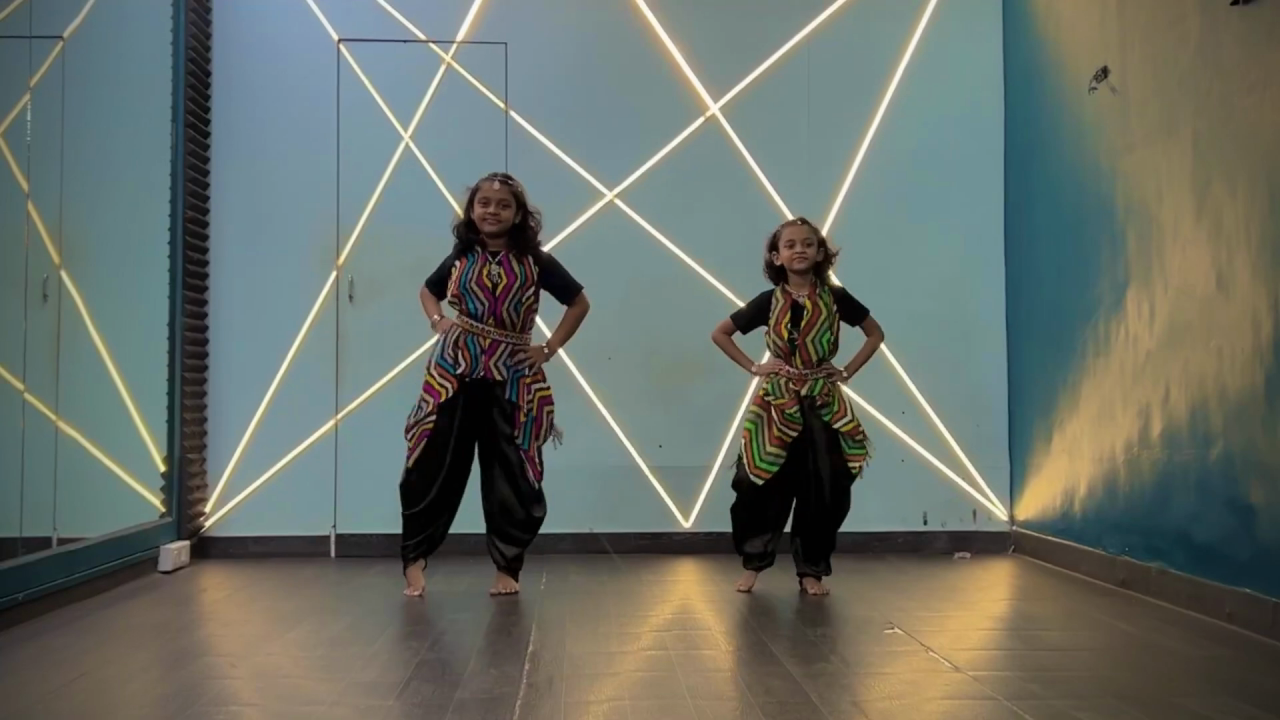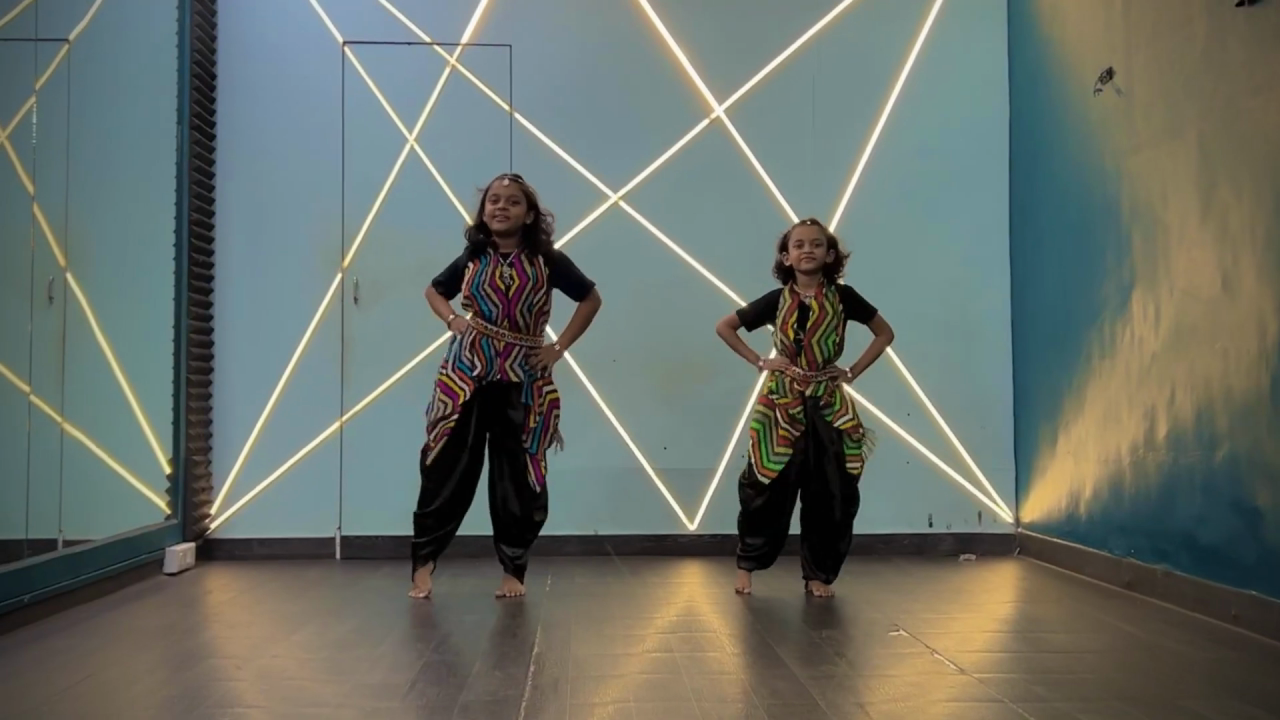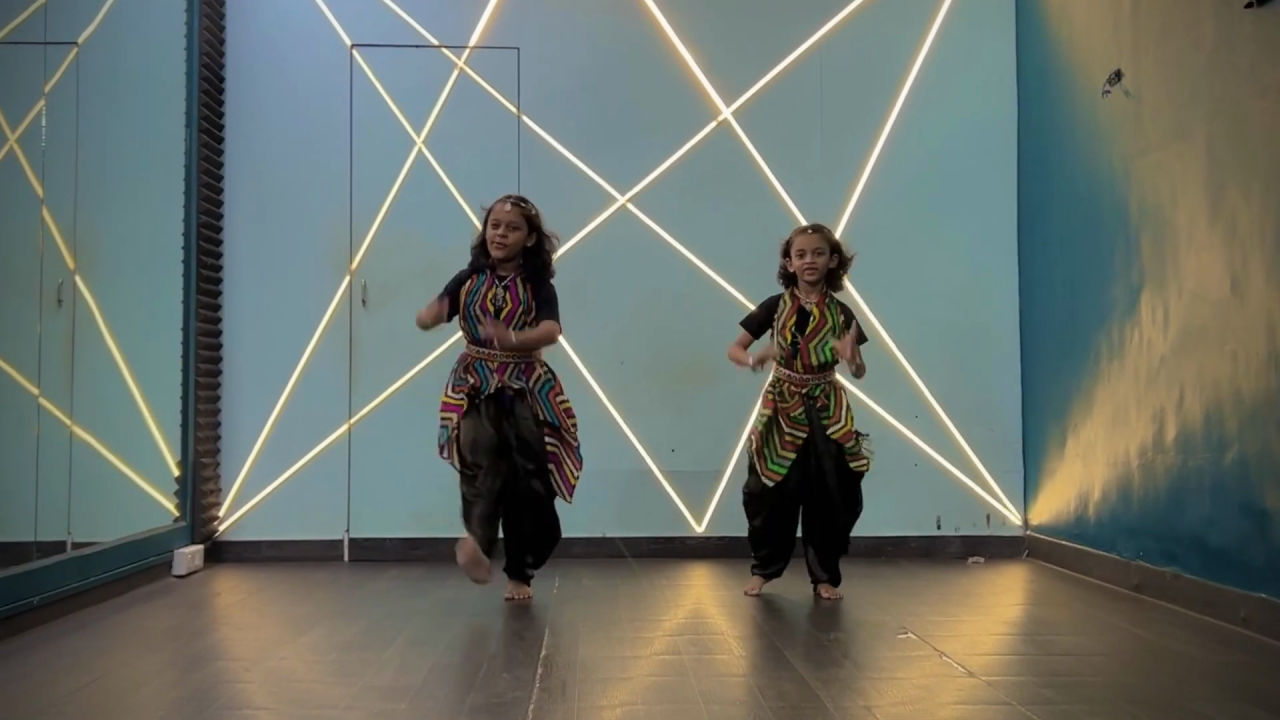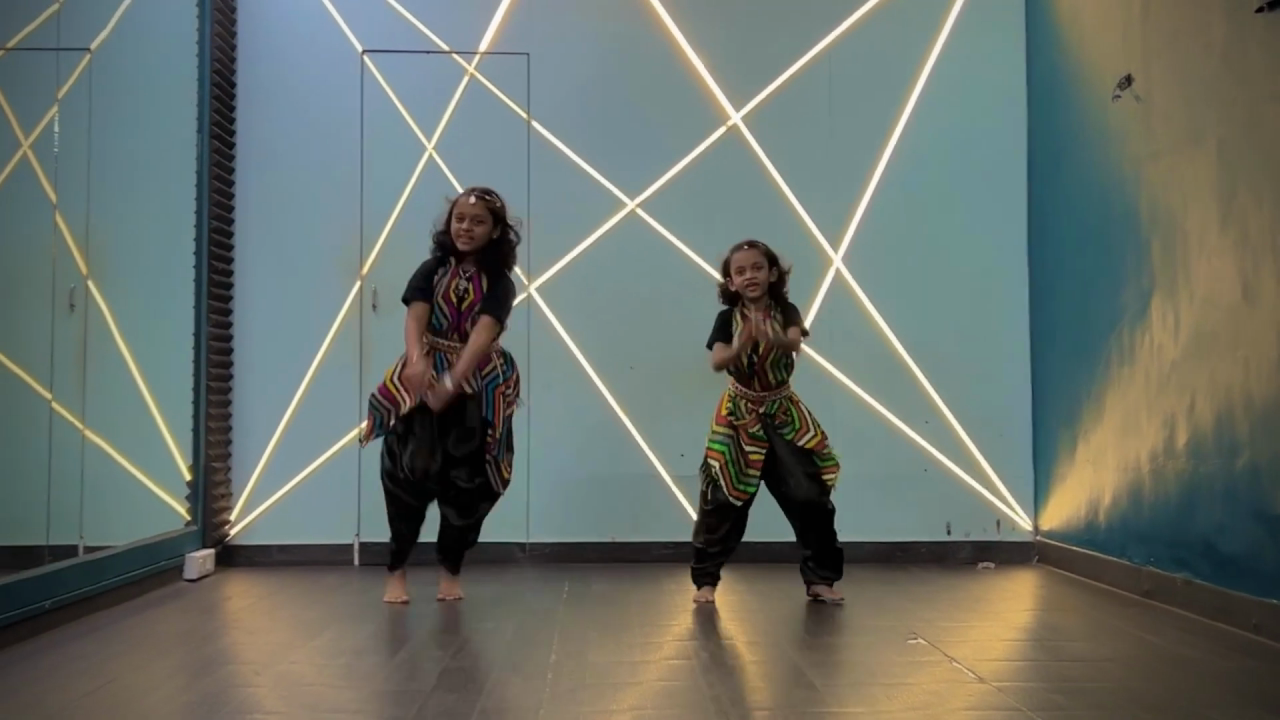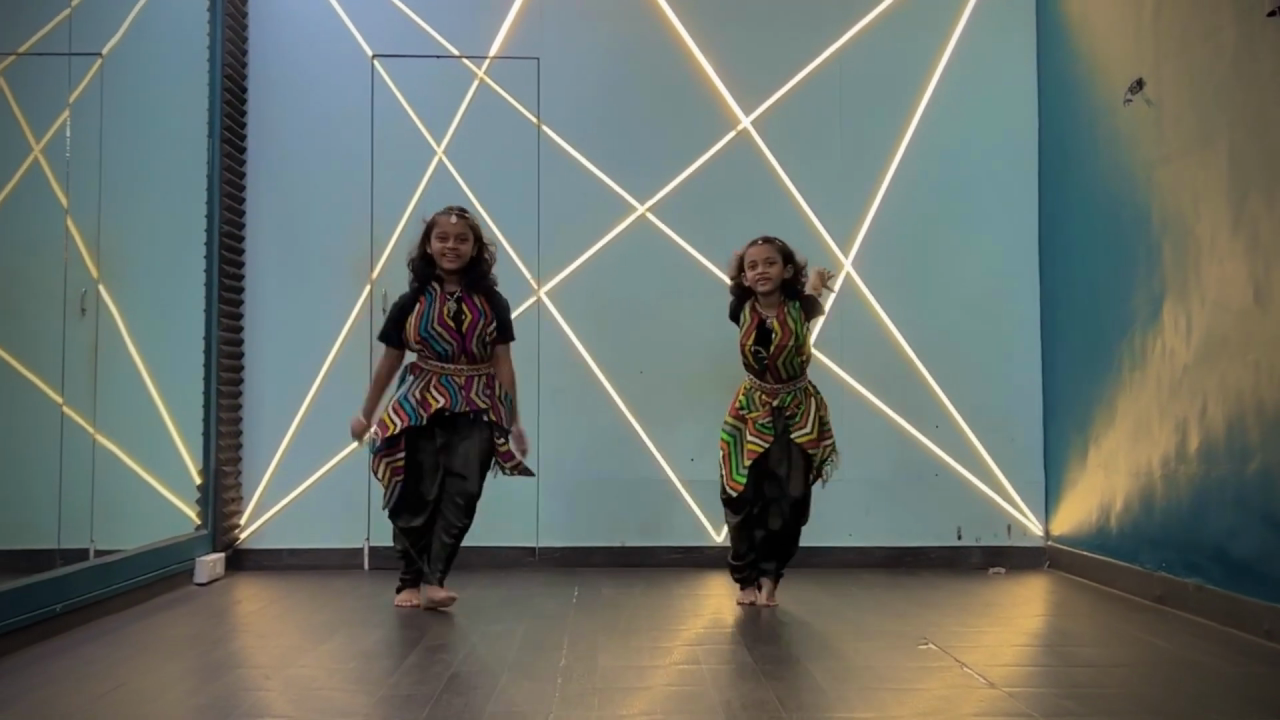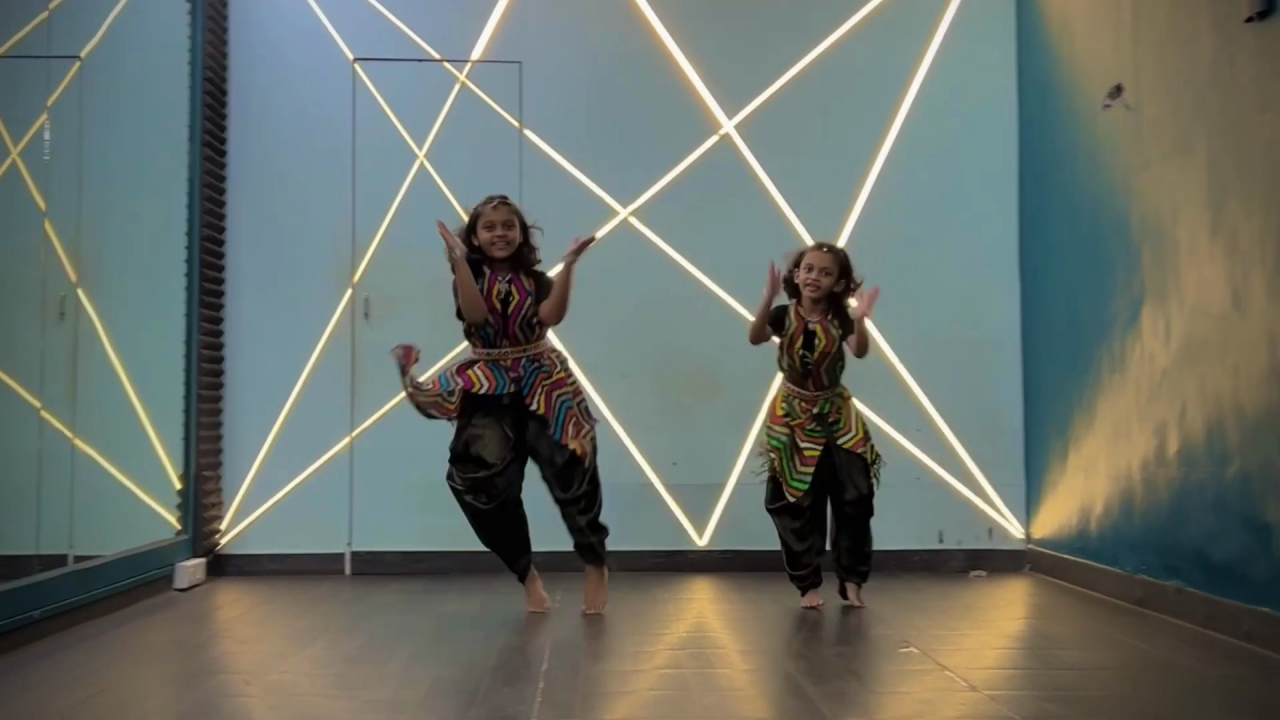
dt=0.4s
person 1, frame 1
left shoulder: (535, 262)
right shoulder: (460, 257)
left elbow: (579, 303)
right elbow: (429, 291)
left wrist: (549, 348)
right wrist: (439, 324)
left hip: (511, 380)
right hip: (455, 373)
left knee: (512, 475)
right knee: (433, 468)
left ankle: (507, 567)
right ankle: (414, 560)
person 1, frame 2
left shoulder: (547, 261)
right shoulder: (471, 258)
left elbow: (591, 298)
right elbow: (434, 291)
left wrist: (559, 346)
right wrist: (452, 318)
left hip: (522, 379)
right hip: (470, 372)
left knee: (518, 477)
right knee: (449, 469)
left ankle: (513, 570)
right ankle: (424, 565)
person 1, frame 3
left shoulder: (537, 285)
right shoulder: (467, 279)
left elbow: (551, 331)
right elbow: (431, 314)
left wrist: (513, 338)
right wrist: (431, 314)
left hip: (527, 386)
right hip: (474, 383)
left knee: (530, 481)
right knee: (480, 456)
left ankle: (520, 574)
right ankle: (475, 541)
person 1, frame 4
left shoulder: (497, 280)
right shoulder: (431, 270)
left elbow: (485, 335)
right elbow: (413, 321)
left wrist: (455, 377)
right wrist: (415, 359)
left hip: (477, 385)
right hip: (425, 375)
left knee: (466, 481)
right knee: (410, 472)
left ankle: (449, 570)
right ankle: (397, 569)
person 1, frame 5
left shoulder: (489, 297)
right shoulder: (413, 297)
left elbow: (503, 360)
right elbow: (389, 357)
left wrist: (512, 420)
right wrist: (367, 411)
left hip: (479, 402)
right hip: (424, 406)
left knee: (461, 489)
right knee: (418, 496)
left ankle: (435, 581)
right ankle: (411, 582)
person 1, frame 6
left shoulder: (535, 279)
right shoulder: (470, 278)
left elbow: (549, 314)
right elbow: (475, 315)
left wrist: (568, 266)
right wrist: (458, 261)
left hip: (542, 382)
right hip: (491, 388)
left knee: (568, 472)
right knee: (484, 478)
left ankle: (594, 564)
right ankle: (526, 574)
person 2, frame 1
left shoulder: (835, 296)
right shoulder: (768, 301)
left elbow: (875, 334)
right elbow: (719, 334)
left wrist: (847, 371)
right wrist: (753, 367)
left hip: (822, 401)
right hip: (776, 403)
left knee: (823, 491)
right knee: (763, 485)
left ankle: (812, 570)
right ankle: (753, 565)
person 2, frame 2
left shoulder: (842, 296)
right shoulder: (776, 300)
left elbow: (885, 332)
right elbow: (724, 327)
left wrist: (853, 372)
right wrist: (758, 361)
left hip: (827, 402)
right hip: (781, 401)
left knee: (829, 493)
right knee: (768, 487)
left ankle: (819, 573)
right ankle: (747, 564)
person 2, frame 3
left shoulder: (840, 311)
right shoulder: (775, 306)
left elbow: (858, 371)
right elbow: (735, 347)
left wrist: (853, 357)
right wrist: (751, 361)
left hip: (827, 406)
right hip: (783, 404)
left knee: (830, 498)
right knee: (771, 494)
left ankle: (825, 576)
right ankle: (763, 570)
person 2, frame 4
left shoulder: (785, 311)
right shoulder: (726, 320)
left elbow: (794, 341)
right elbow: (717, 362)
left wrist: (767, 331)
right wrist: (742, 340)
left hip: (782, 414)
right hip: (738, 418)
left knee: (809, 498)
right knee: (723, 502)
left ankle: (820, 578)
right ankle: (706, 579)
person 2, frame 5
left shoulder: (801, 308)
right shoulder: (741, 310)
left hip: (797, 409)
right hip: (753, 409)
left knee: (790, 495)
right knee: (745, 495)
left ankle: (771, 574)
right ankle: (748, 579)
person 2, frame 6
left shoulder: (840, 317)
right shoulder: (785, 314)
left elbow: (861, 351)
right elbow: (755, 337)
left wrist: (860, 319)
right wrist: (770, 295)
left hip: (835, 413)
right hip: (793, 413)
left knee: (854, 495)
right knee: (797, 502)
left ankle: (851, 579)
right ankle: (808, 584)
